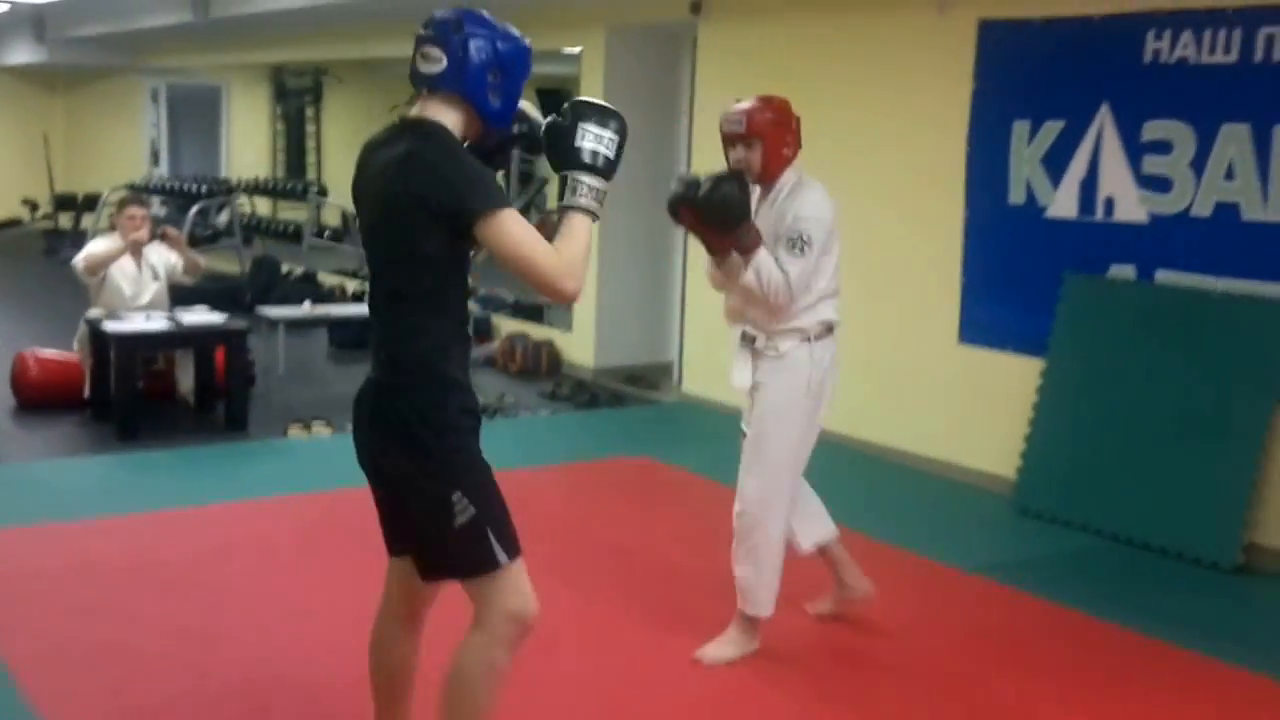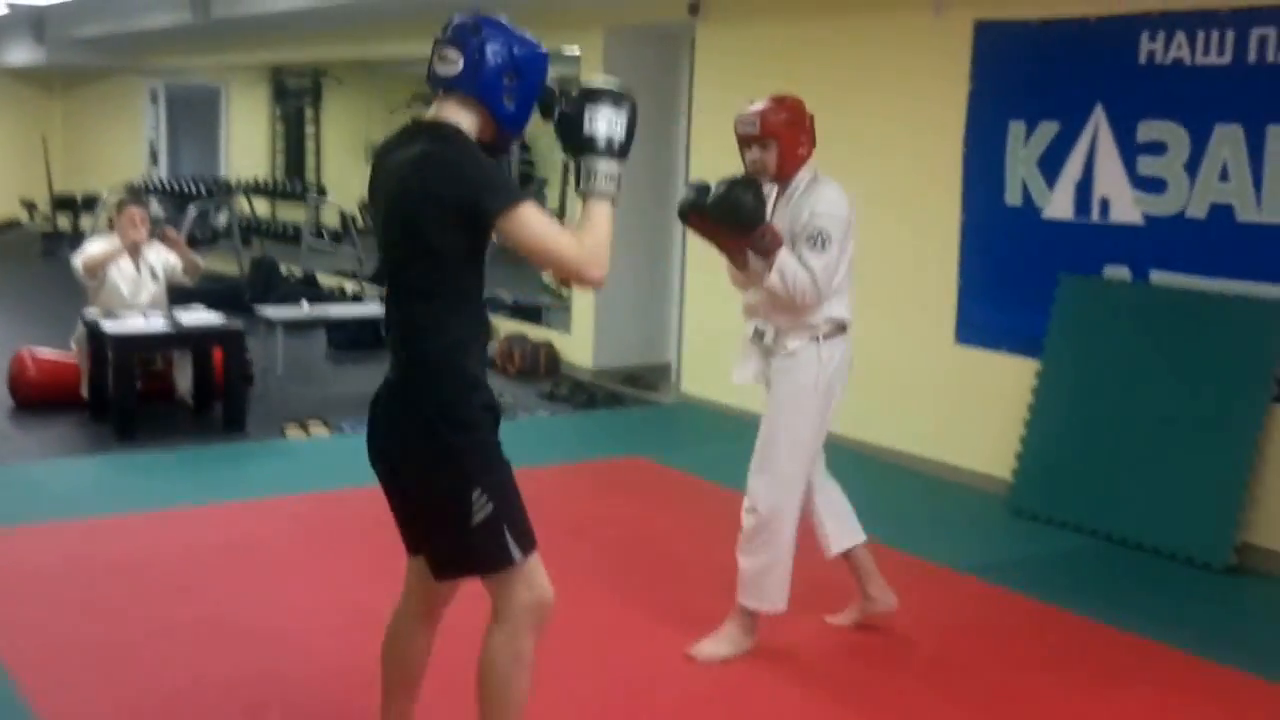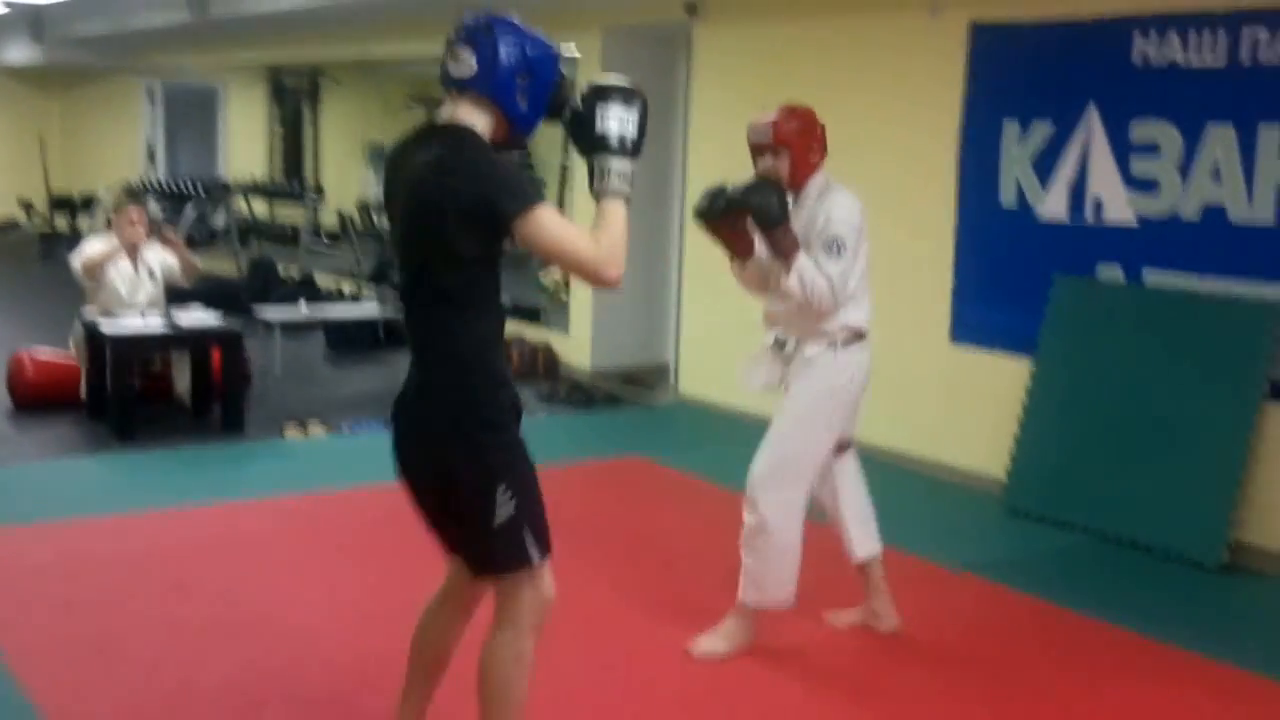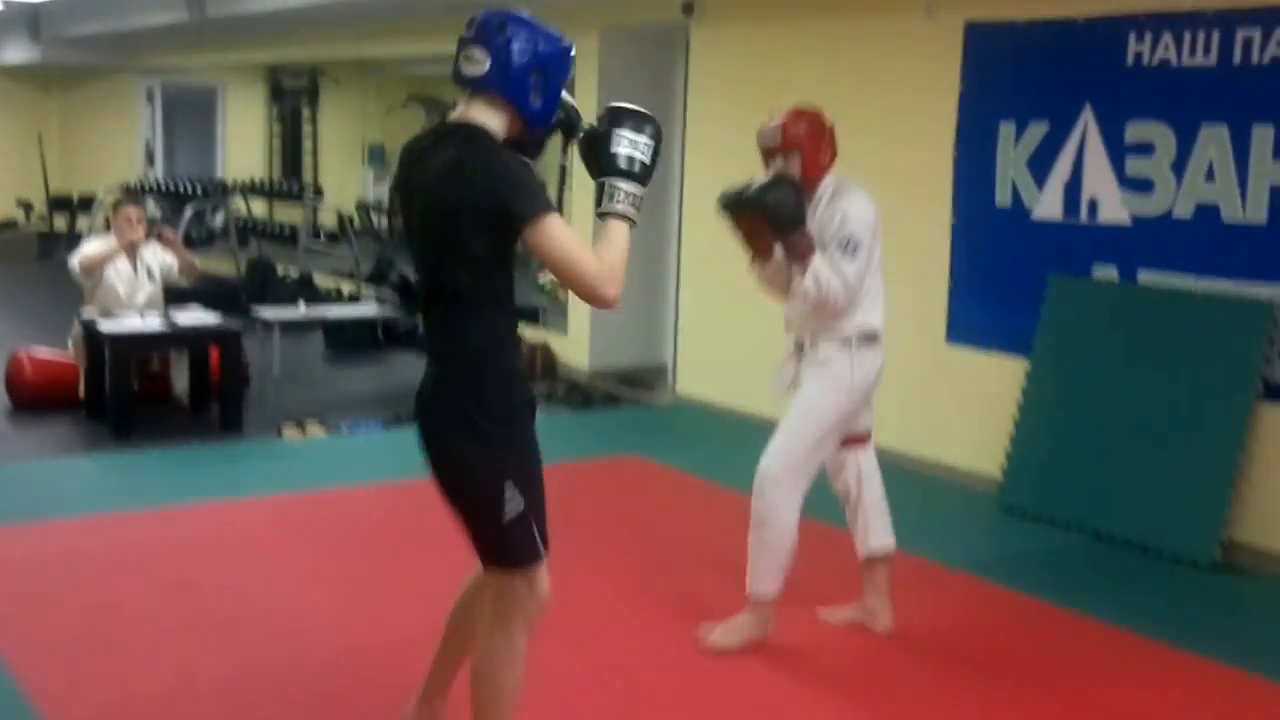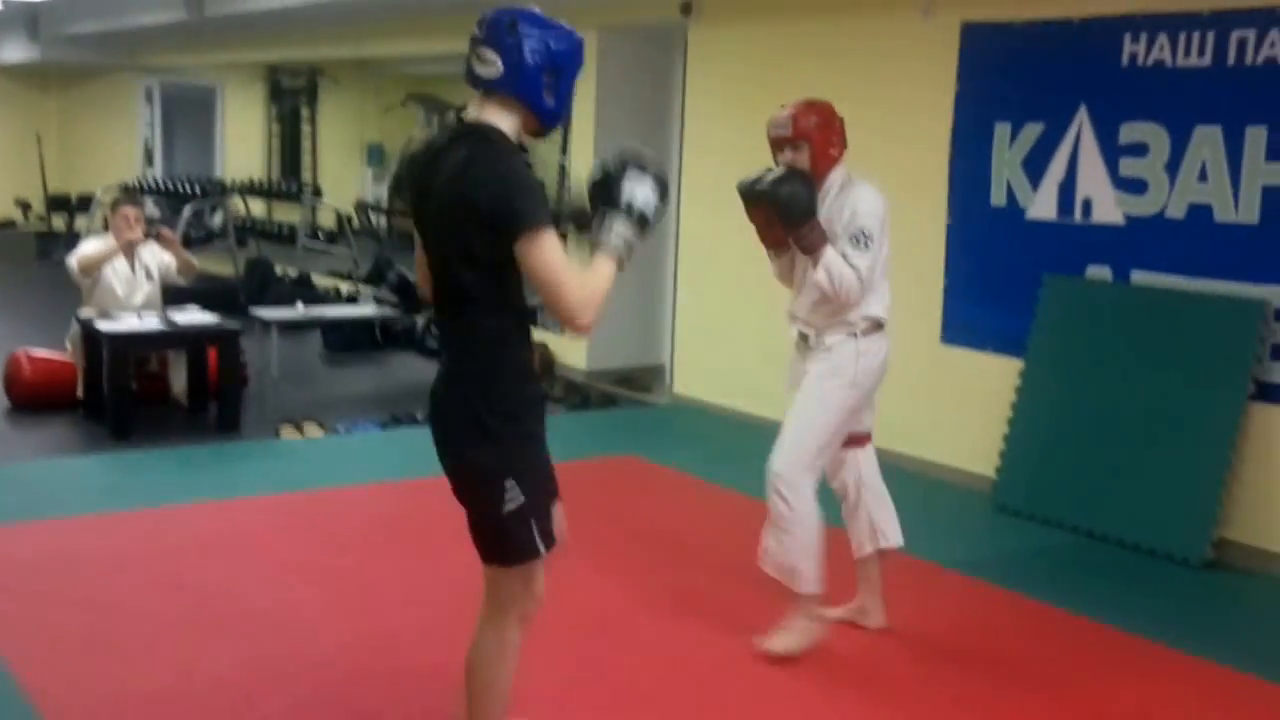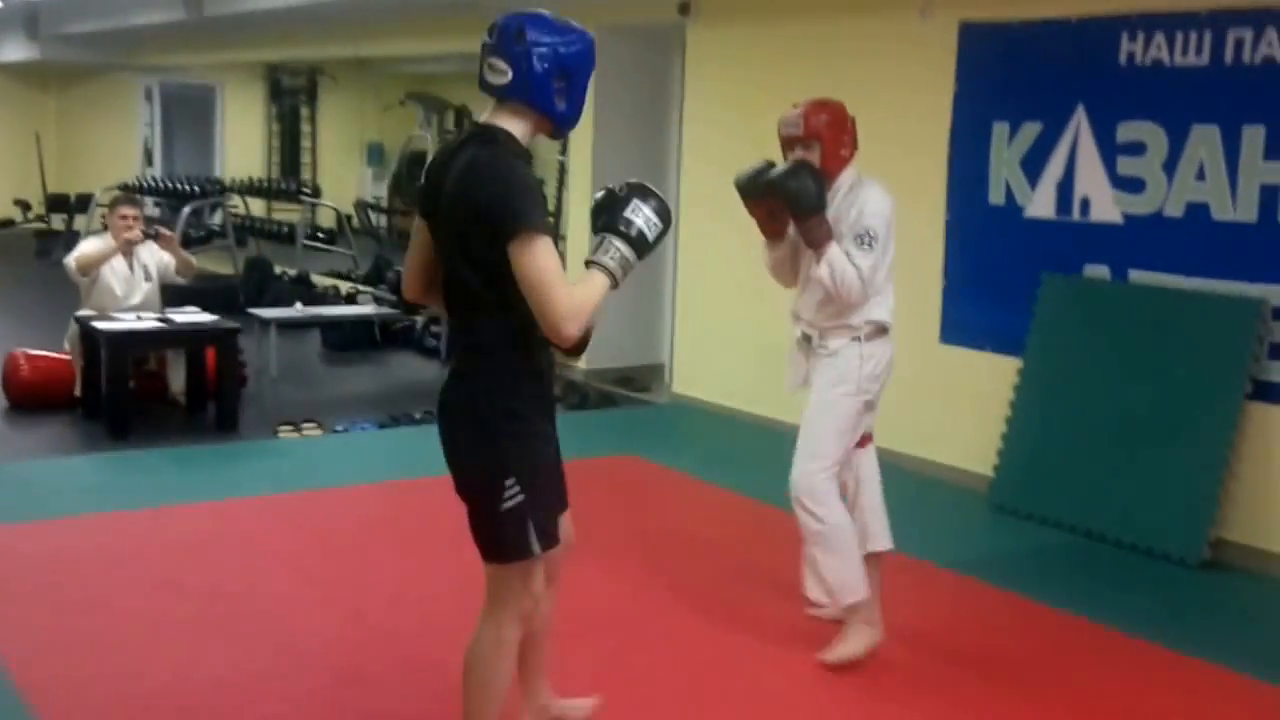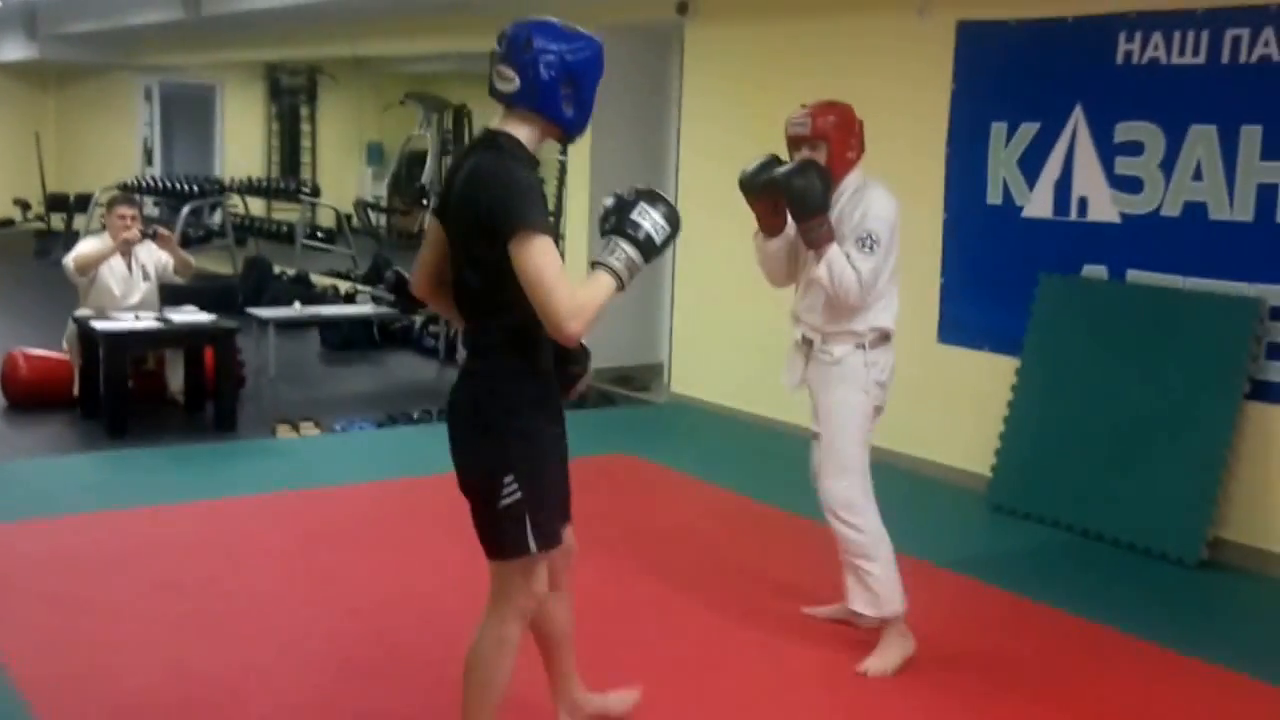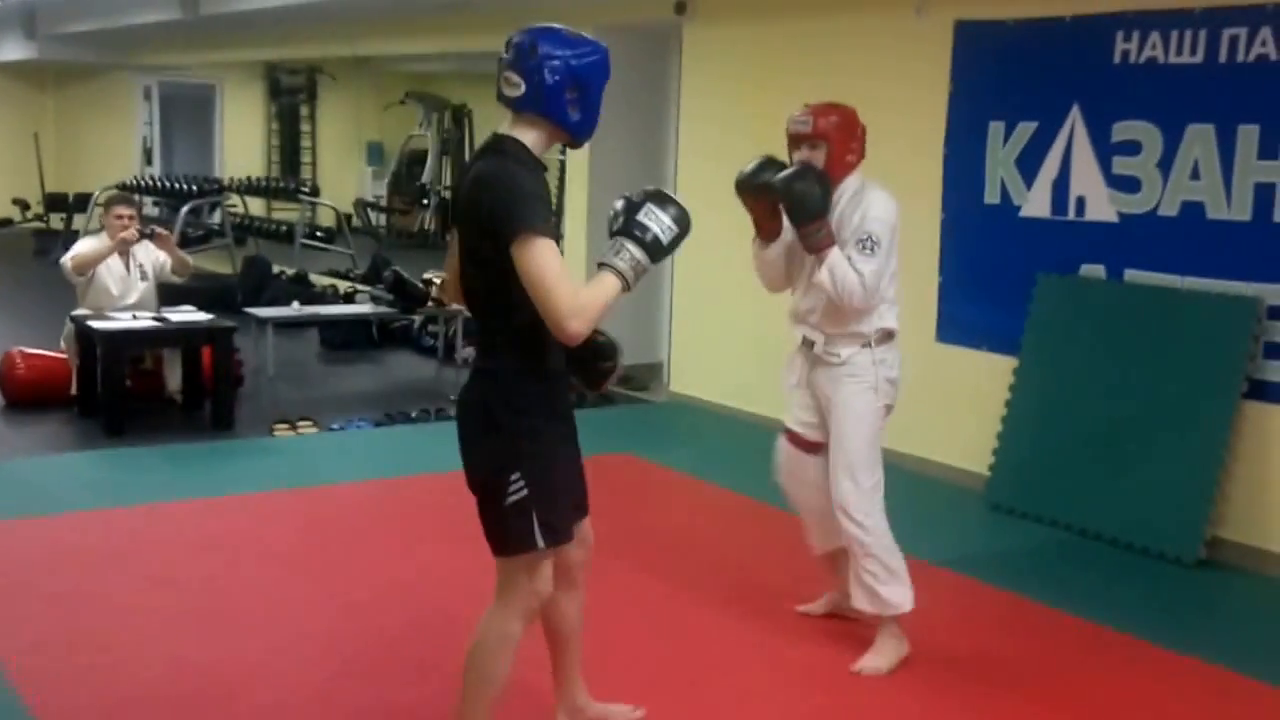
dt=0.1s
person 1, frame 1
left shoulder: (383, 154)
right shoulder: (449, 166)
right elbow: (562, 280)
right wrist: (584, 181)
left hip: (394, 407)
right hip: (427, 417)
left knee: (410, 592)
right knee: (509, 607)
person 1, frame 2
left shoulder: (398, 154)
right shoulder: (465, 167)
right elbow: (586, 264)
left wrist: (487, 141)
right wrist: (599, 166)
left hip: (405, 410)
right hip: (445, 417)
left knee: (429, 587)
right knee: (525, 600)
person 1, frame 3
left shoulder: (410, 157)
right shoulder: (480, 170)
right elbow: (604, 265)
left wrist: (498, 143)
right wrist: (612, 164)
left hip: (427, 408)
right hip: (470, 416)
left knee: (468, 580)
right knee: (526, 602)
person 1, frame 4
left shoulder: (422, 155)
right shoulder: (499, 172)
right elbow: (603, 285)
right wrist: (621, 185)
left hip: (453, 397)
right hip: (483, 409)
left knee: (507, 573)
right knee: (521, 598)
person 1, frame 5
left shoulder: (435, 158)
right shoulder: (503, 174)
right elbow: (578, 311)
right wrist: (618, 228)
left hip: (468, 395)
right hip: (493, 406)
left knee: (546, 539)
right knee: (516, 595)
person 1, frame 6
left shoulder: (456, 161)
right shoulder: (508, 178)
left elbow: (417, 284)
right elbow: (564, 321)
right wrist: (618, 246)
left hip: (505, 397)
right hip: (499, 407)
left knee: (552, 549)
right knee: (514, 594)
person 1, frame 7
left shoulder: (475, 165)
right shoulder: (509, 181)
left elbow: (428, 285)
right elbow: (567, 320)
right wrist: (626, 248)
left hip: (518, 398)
right hip: (504, 408)
left knee: (555, 560)
right knee: (519, 593)
person 1, frame 8
left shoulder: (497, 169)
right shoulder: (512, 183)
left elbow: (463, 286)
right elbow: (568, 318)
right wrist: (632, 251)
left hip: (537, 397)
right hip: (510, 409)
left knee: (570, 559)
right knee: (523, 591)
person 2, frame 1
left shoulder: (807, 202)
right shoulder: (754, 197)
left elbow: (782, 291)
right elbow: (730, 279)
left wrist: (739, 229)
right wrist: (707, 229)
left hip: (796, 356)
right hip: (764, 352)
left knee: (761, 489)
right knee: (773, 475)
left ankle: (747, 624)
right ankle: (847, 576)
person 2, frame 2
left shoulder: (824, 199)
right shoulder: (774, 197)
left elbow: (806, 290)
right elbow: (755, 279)
left wrist: (760, 230)
right wrist: (724, 235)
left hip: (809, 353)
right hip: (786, 351)
left knee: (770, 486)
right knee: (804, 474)
left ankle: (744, 623)
right ankle: (873, 592)
person 2, frame 3
left shoulder: (837, 207)
right shoulder: (787, 204)
left elbow: (822, 295)
right elbow: (765, 283)
left wrist: (778, 234)
right wrist: (734, 236)
left hip: (828, 360)
right hip: (807, 358)
left knee: (773, 482)
right knee: (836, 477)
left ankle: (745, 617)
right ankle: (877, 603)
person 2, frame 4
left shoulder: (852, 207)
right shoulder: (802, 205)
left elbow: (837, 295)
right elbow: (784, 284)
left wrist: (794, 235)
right wrist: (755, 234)
left hip: (843, 357)
right hip: (827, 356)
left knee: (778, 473)
right knee: (856, 475)
left ankle: (757, 611)
right ankle: (875, 604)
person 2, frame 5
left shoulder: (859, 198)
right shoulder: (812, 198)
left elbow: (849, 286)
right elbow: (797, 277)
left wrist: (807, 227)
right wrist: (770, 225)
left hip: (848, 350)
right hip: (825, 347)
left knee: (789, 469)
right knee: (854, 471)
left ankle: (805, 610)
right ankle: (869, 600)
person 2, frame 6
left shoulder: (869, 200)
right shoulder: (815, 197)
left elbow: (851, 285)
right elbow: (789, 272)
left wrist: (812, 224)
right wrist: (770, 219)
left hip: (852, 353)
right hip: (826, 349)
left knee: (811, 481)
right knee: (852, 472)
left ankle: (861, 617)
right ankle: (855, 596)
person 2, frame 7
left shoulder: (873, 202)
right shoulder: (819, 198)
left elbow: (850, 289)
right elbow: (781, 272)
left wrist: (814, 223)
right wrist: (770, 214)
left hip: (855, 358)
right hip: (823, 353)
left knee: (841, 490)
right knee: (845, 477)
left ankle: (894, 628)
right ankle: (861, 599)
person 2, frame 8
left shoulder: (873, 205)
right shoulder: (809, 200)
left elbow: (853, 294)
right elbow: (775, 278)
left wrist: (816, 227)
right wrist: (766, 216)
left hip: (860, 362)
right hip: (815, 356)
left knee: (855, 493)
right knee: (795, 466)
left ankle: (892, 629)
right ankle: (846, 586)
person 3, frame 1
left shoulder: (160, 251)
right shoulder: (102, 246)
left elbow: (196, 273)
right elbow: (85, 268)
left wrist: (182, 249)
right wrist: (126, 246)
right knee: (91, 329)
left ankle: (189, 391)
person 3, frame 2
left shoulder: (159, 251)
right shoulder: (100, 247)
left elbow: (195, 274)
right elbow: (84, 269)
left wrist: (181, 250)
right wrist: (124, 247)
right knee: (88, 330)
left ankle: (188, 392)
person 3, frame 3
left shoulder: (157, 251)
right shoulder: (99, 247)
left elbow: (193, 275)
right elbow: (83, 270)
left wrist: (179, 250)
right wrist: (123, 247)
right knee: (86, 329)
left ankle: (186, 392)
person 3, frame 4
left shoulder: (155, 250)
right shoulder: (97, 246)
left elbow: (191, 274)
right elbow: (81, 269)
left wrist: (178, 250)
right wrist: (121, 246)
left ankle: (184, 392)
person 3, frame 5
left shoulder: (153, 250)
right shoulder: (95, 246)
left elbow: (190, 273)
right elbow: (79, 269)
left wrist: (176, 249)
right wrist: (119, 246)
left ankle: (182, 392)
person 3, frame 6
left shoulder: (152, 249)
right shoulder: (93, 245)
left elbow: (188, 273)
right elbow: (77, 268)
left wrist: (174, 249)
right wrist: (118, 246)
left ankle: (181, 391)
person 3, frame 7
left shoulder: (150, 249)
right shoulder: (91, 245)
left elbow: (186, 272)
right elbow: (75, 268)
left wrist: (172, 249)
right wrist: (116, 246)
left ankle: (180, 390)
person 3, frame 8
left shoulder: (148, 249)
right shoulder: (89, 245)
left elbow: (184, 272)
right elbow: (72, 268)
left wrist: (171, 249)
right wrist: (114, 246)
left ankle: (177, 390)
